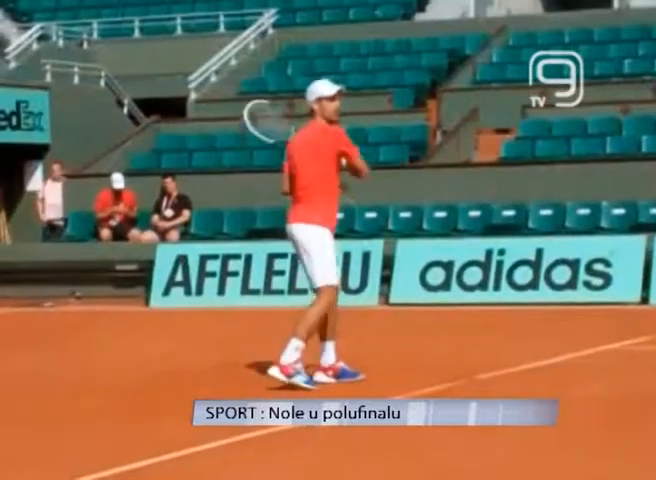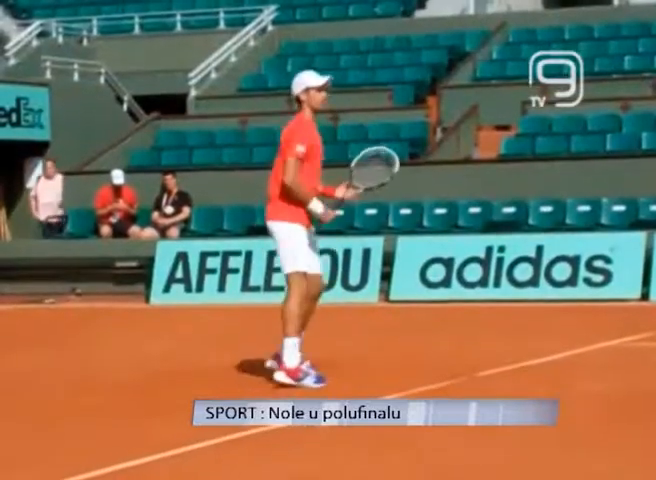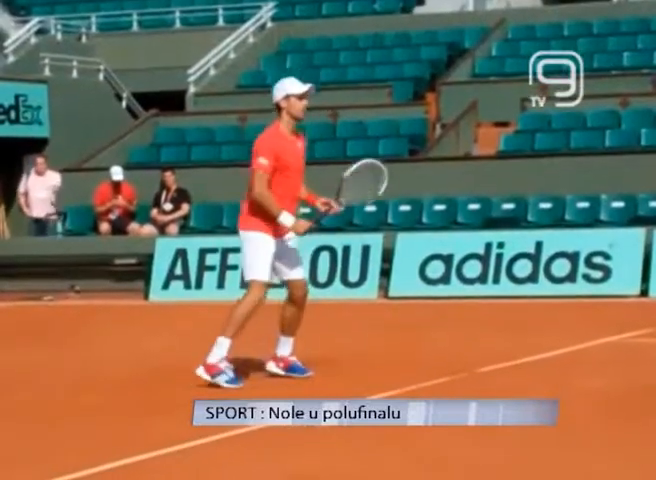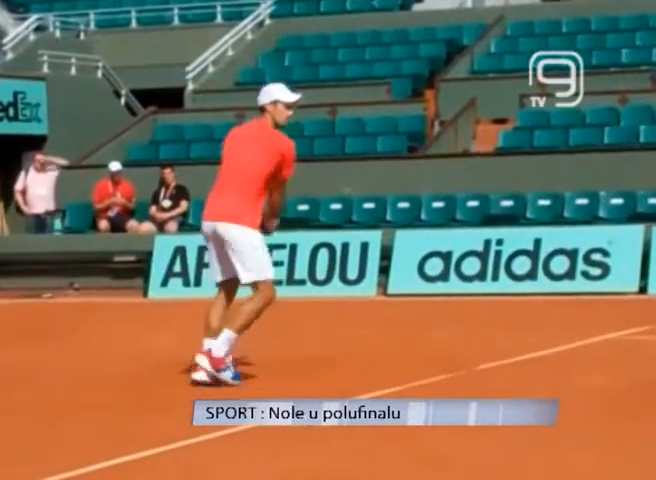
dt=0.4s
person 1, frame 1
left shoulder: (296, 140)
right shoulder: (333, 134)
left elbow: (286, 187)
right elbow: (362, 171)
right wrist: (347, 163)
left hip: (302, 221)
right hip: (313, 225)
left knee: (329, 295)
right knee: (327, 297)
left ankle: (329, 364)
right ankle: (288, 361)
person 1, frame 2
left shoulder: (304, 129)
right shoulder: (302, 128)
right elbow: (289, 180)
left wrist: (333, 192)
right wrist: (318, 207)
left hip: (296, 220)
right hip: (286, 218)
left knee: (314, 287)
right knee: (298, 285)
left ankle: (285, 355)
right ankle: (290, 365)
person 1, frame 3
left shoulder: (298, 140)
right shoulder: (269, 141)
right elbow: (258, 191)
left wrist: (314, 200)
right wrist: (288, 220)
left hip: (281, 231)
right hip: (258, 227)
left knee: (299, 292)
right knee: (256, 293)
left ankle: (282, 357)
right ankle: (215, 361)
person 1, frame 4
left shoulder: (235, 134)
right shoulder: (284, 145)
right elbow: (276, 196)
right wrist: (270, 220)
left hip: (213, 218)
right hip: (239, 222)
left knee: (227, 290)
right knee: (265, 293)
left ankle: (210, 360)
right ankle: (216, 352)
